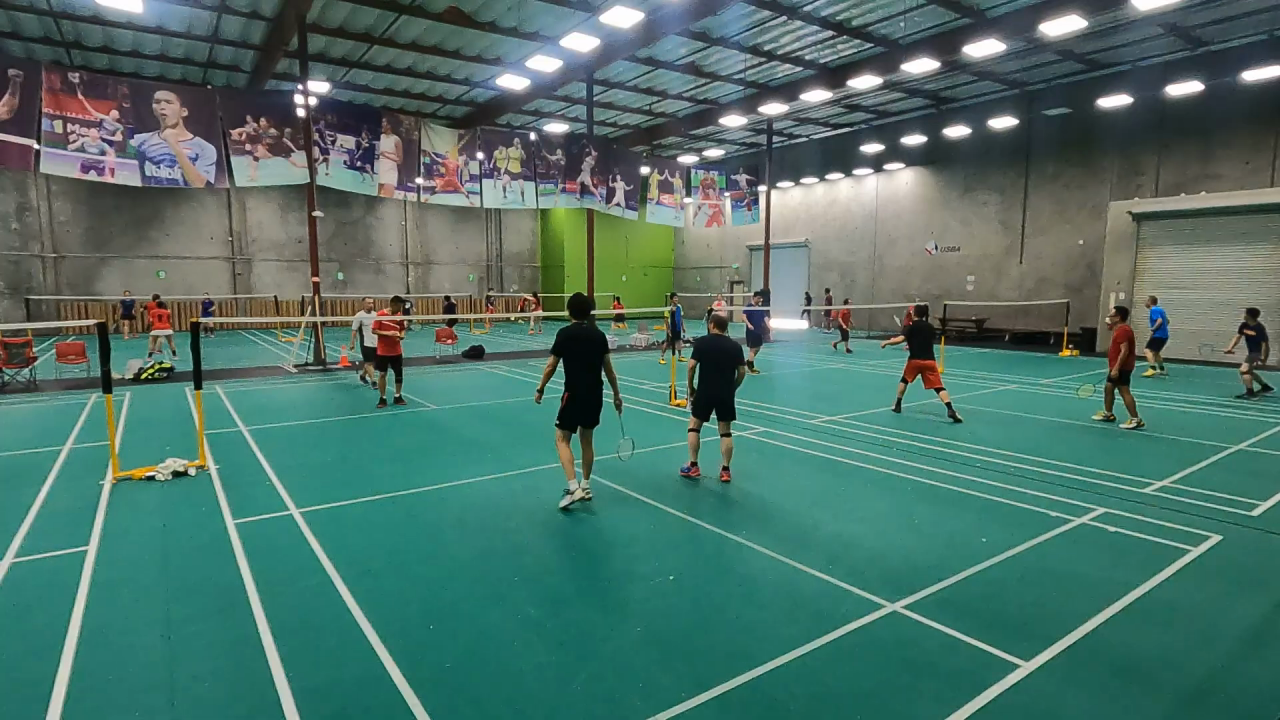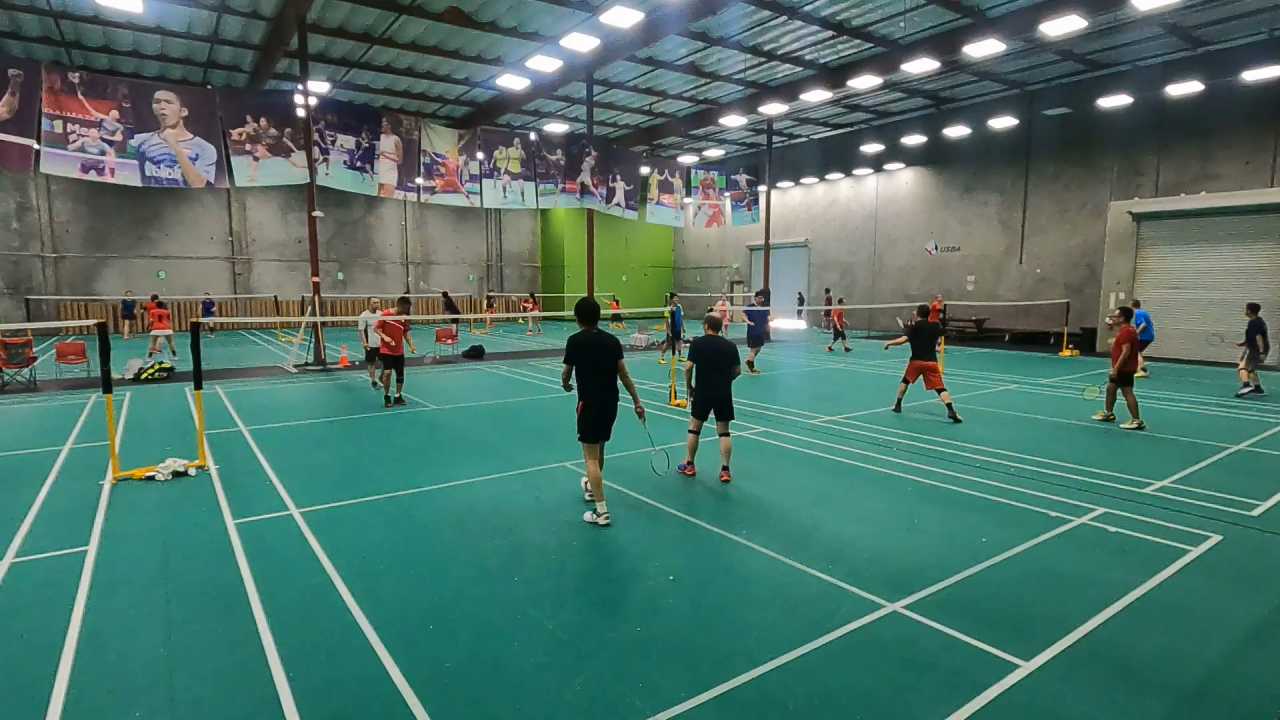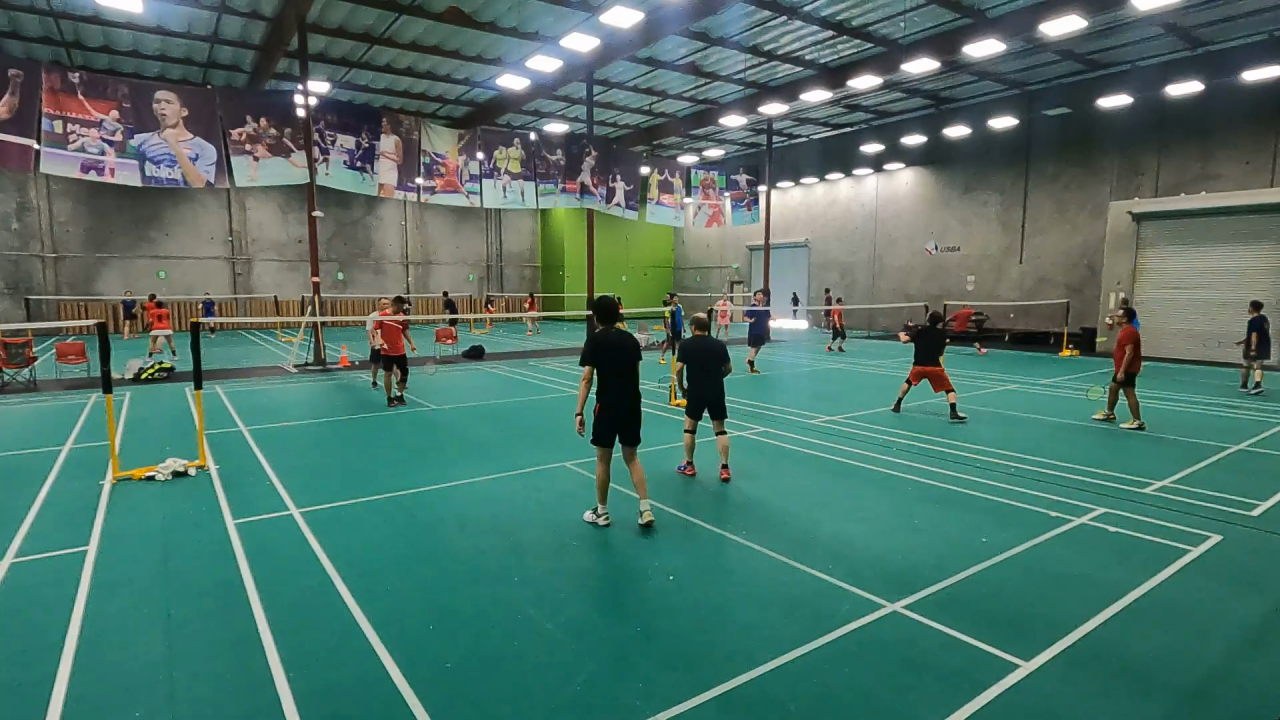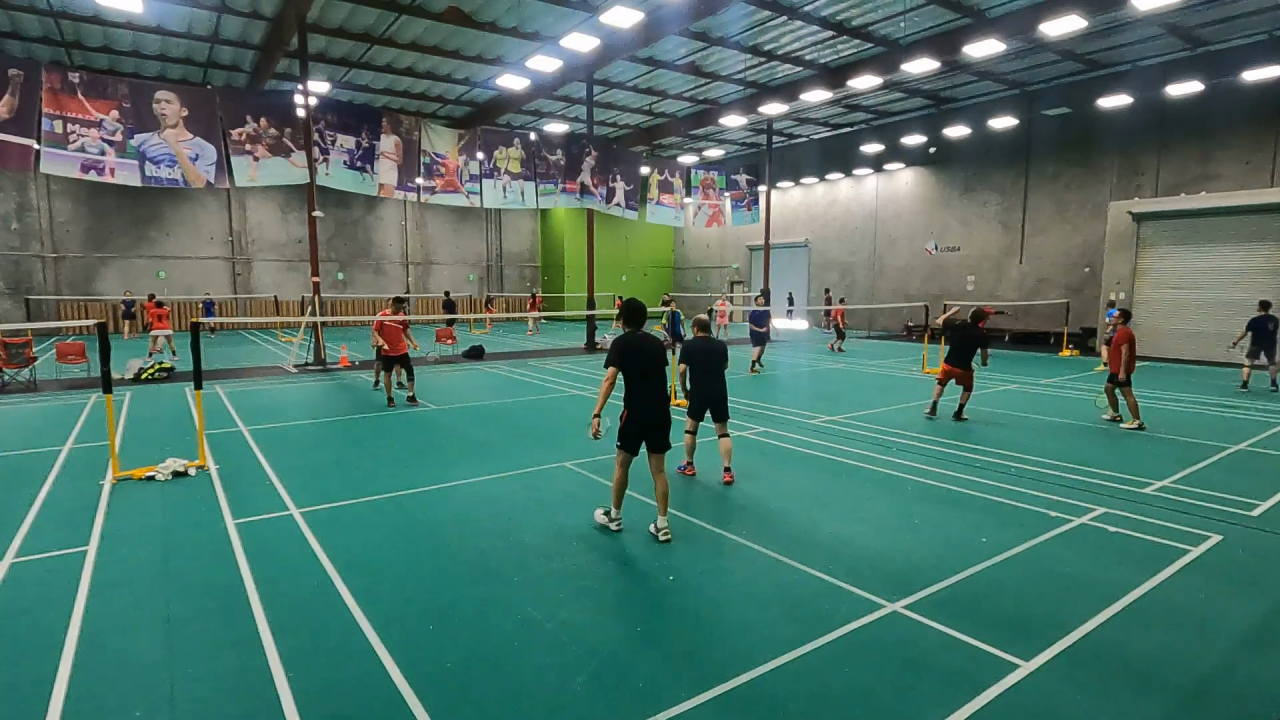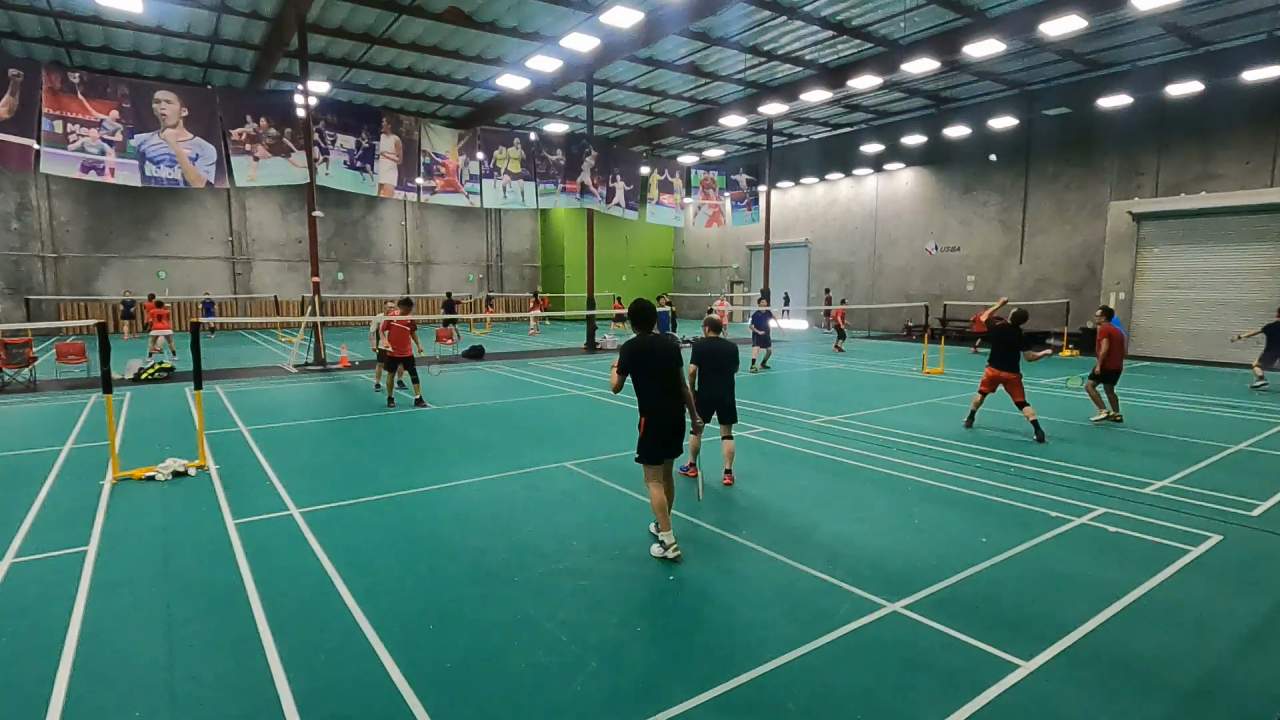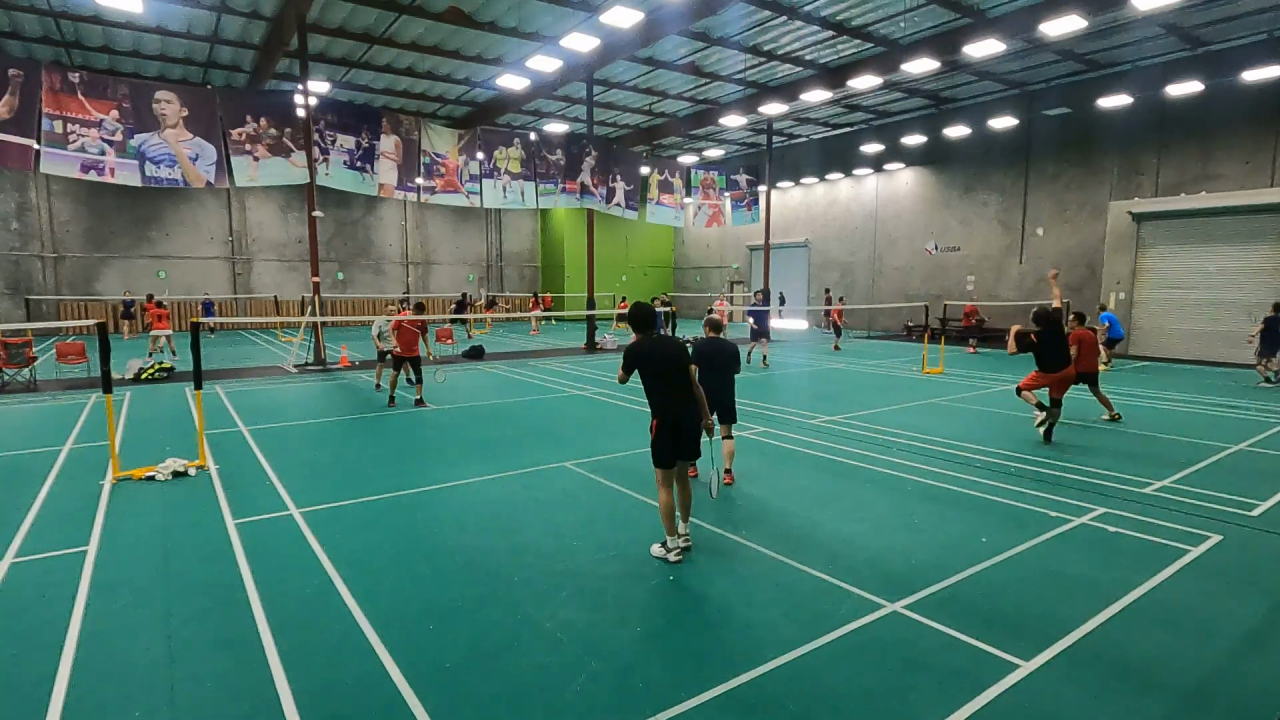
dt=0.3s
person 1, frame 1
left shoulder: (565, 333)
right shoulder: (599, 335)
left elbow: (551, 366)
right elbow: (608, 367)
left wrist: (540, 389)
right wrist: (616, 394)
left hip: (574, 395)
right hip: (595, 396)
left knee: (562, 441)
right knee: (587, 441)
left ankle: (574, 489)
right ankle: (584, 486)
person 1, frame 2
left shoulder: (575, 341)
right shoulder: (612, 340)
left elbow: (566, 374)
right elbow: (624, 374)
left wrist: (565, 384)
right wrist: (637, 402)
left hip: (589, 404)
right hip: (611, 403)
left knee: (591, 457)
right knee: (599, 448)
left ankle: (601, 511)
right ankle: (592, 488)
person 1, frame 3
left shoulder: (594, 340)
right shoulder: (631, 339)
left elbow: (586, 377)
left wrist: (579, 411)
left hip: (608, 407)
right hip: (633, 406)
left knee: (603, 461)
right knee: (632, 459)
left ankle: (601, 512)
right ankle: (645, 509)
person 1, frame 4
left shoulder: (621, 343)
right shoulder: (657, 343)
left elbow: (610, 380)
left wrist: (596, 414)
left hip: (636, 412)
right hip: (662, 411)
left knee: (622, 464)
right knee: (659, 469)
left ankle: (614, 516)
right ankle: (662, 525)
person 1, frame 5
left shoulder: (631, 347)
right shoulder: (671, 345)
left elbow: (616, 387)
right elbow: (683, 385)
left wrist: (616, 366)
right wrist: (694, 415)
left hip: (653, 419)
right hip: (677, 416)
left knee: (653, 480)
right knee: (666, 473)
left ankle: (669, 542)
right ankle: (663, 525)
person 1, frame 6
left shoulder: (635, 349)
right shoulder: (676, 344)
left elbow: (622, 379)
right elbow: (694, 383)
right wrist: (706, 416)
left hip: (665, 421)
right hip: (690, 417)
left knee: (664, 484)
right knee: (682, 477)
left ankle: (672, 546)
right ankle: (684, 533)
